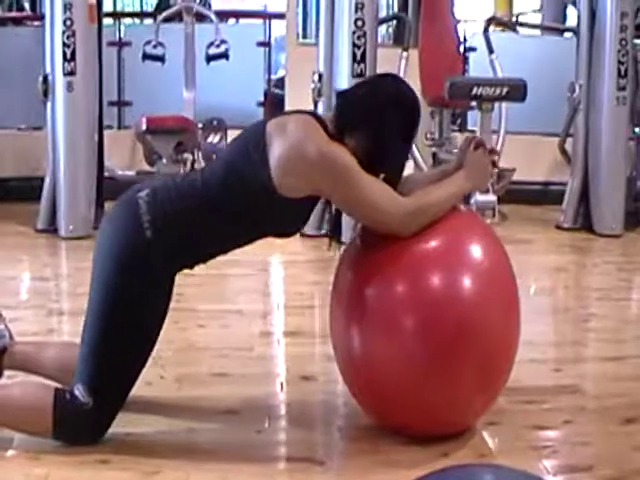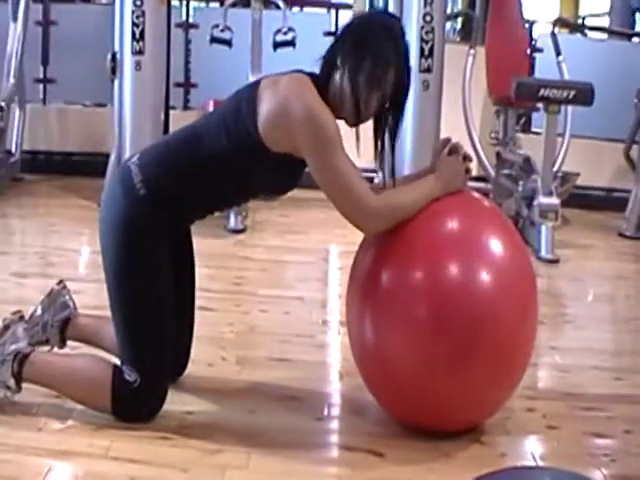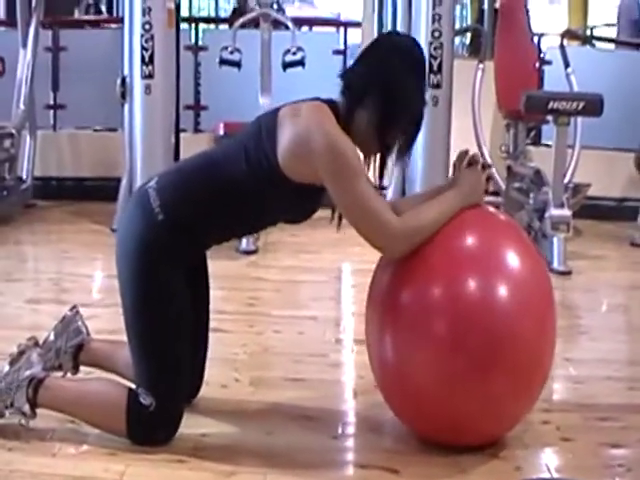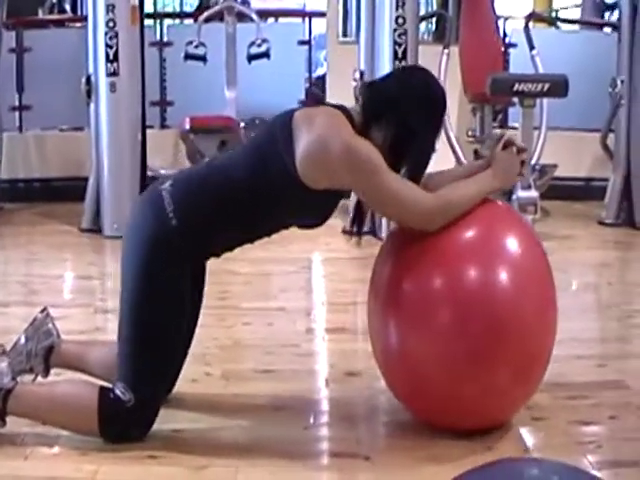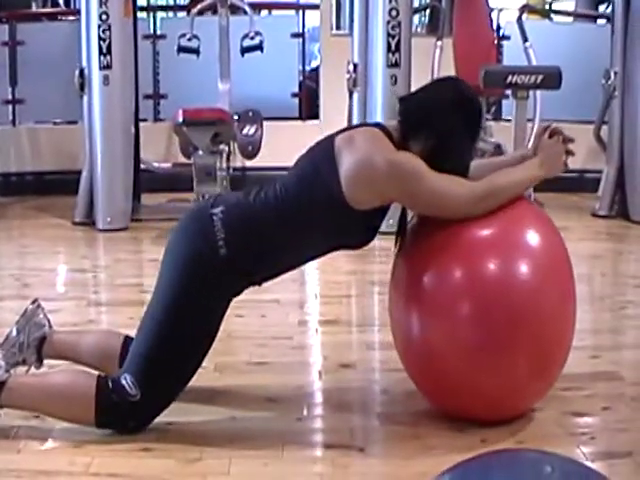
dt=1s
person 1, frame 1
left shoulder: (312, 132)
right shoulder: (318, 153)
left elbow: (385, 192)
right elbow: (400, 217)
left wrist: (453, 169)
right wrist: (467, 179)
left hip: (147, 229)
right hip: (140, 243)
left knee: (106, 372)
right knee: (85, 418)
person 1, frame 2
left shoulder: (310, 99)
right shoulder: (304, 106)
left elbow: (358, 195)
right elbow: (367, 215)
left wrist: (428, 174)
right wrist: (439, 183)
left hip: (162, 210)
right hip: (138, 208)
left knee: (170, 362)
right knee: (140, 398)
left ankle: (62, 320)
person 1, frame 3
left shoulder: (326, 123)
right shoulder: (323, 137)
left elbow: (379, 213)
right elbow: (392, 238)
left wrist: (450, 188)
right wrist: (460, 197)
left hip: (175, 232)
right hip: (155, 234)
left knee: (183, 385)
right knee: (155, 420)
left ankle: (75, 344)
person 1, frame 4
left shoulder: (340, 126)
right shoulder: (340, 146)
left elbow: (409, 186)
right elbow: (425, 212)
left wrist: (481, 166)
right wrist: (494, 179)
left hip: (177, 226)
right hip: (167, 234)
left knee: (151, 373)
right knee: (129, 415)
left ankle: (47, 347)
person 1, frame 5
left shoulder: (378, 140)
right shoulder: (383, 164)
left elbow: (456, 176)
right elbow: (473, 198)
left wrist: (525, 156)
right wrist: (540, 168)
left hip: (217, 235)
right hip: (213, 253)
left knee: (151, 358)
right knee: (129, 405)
